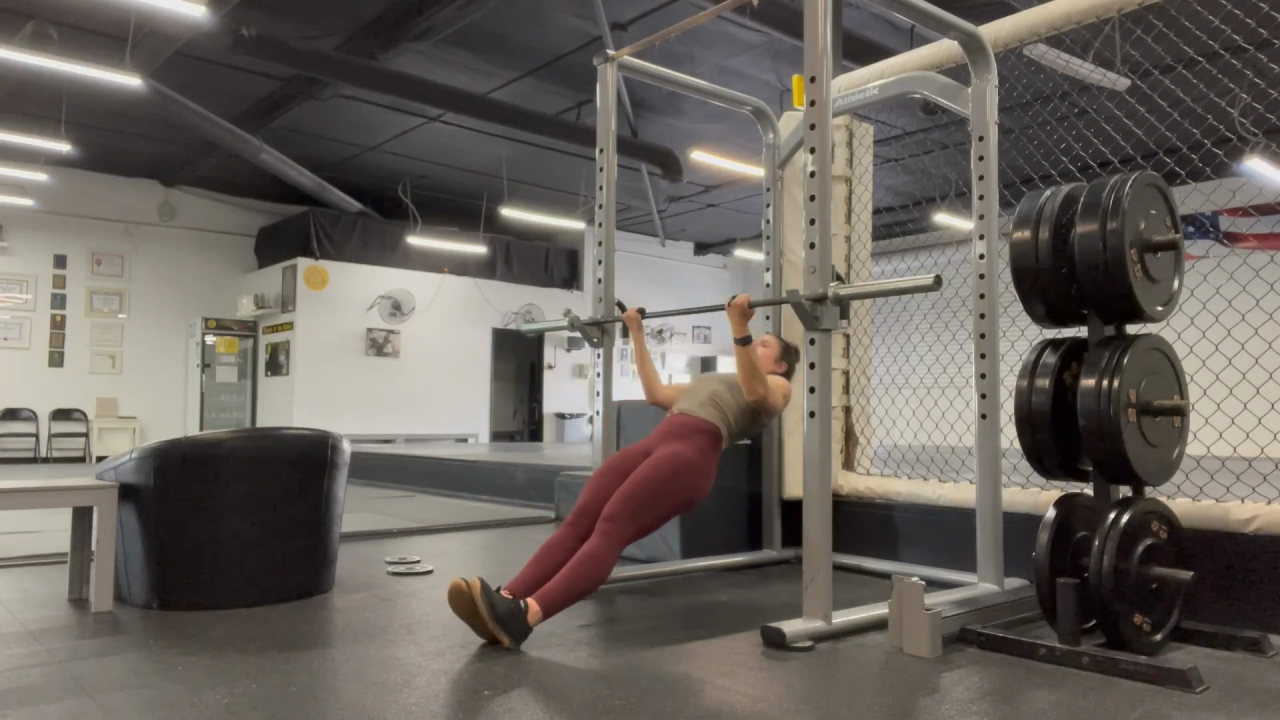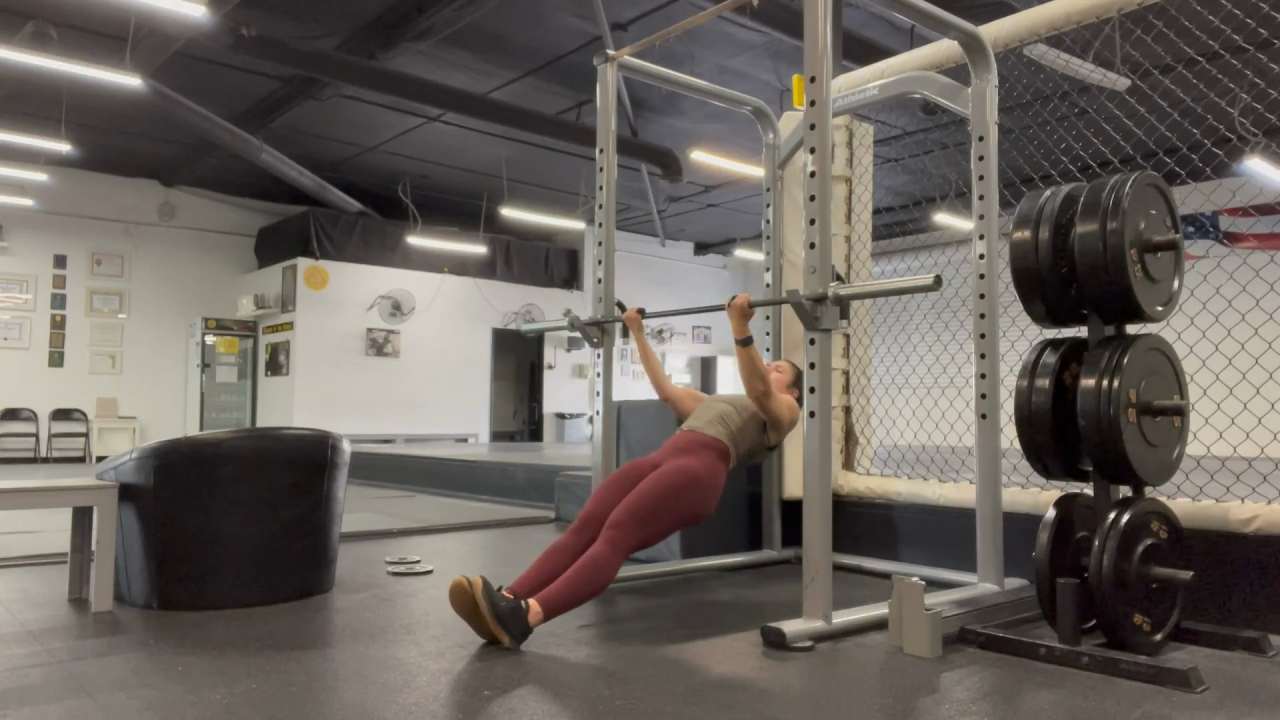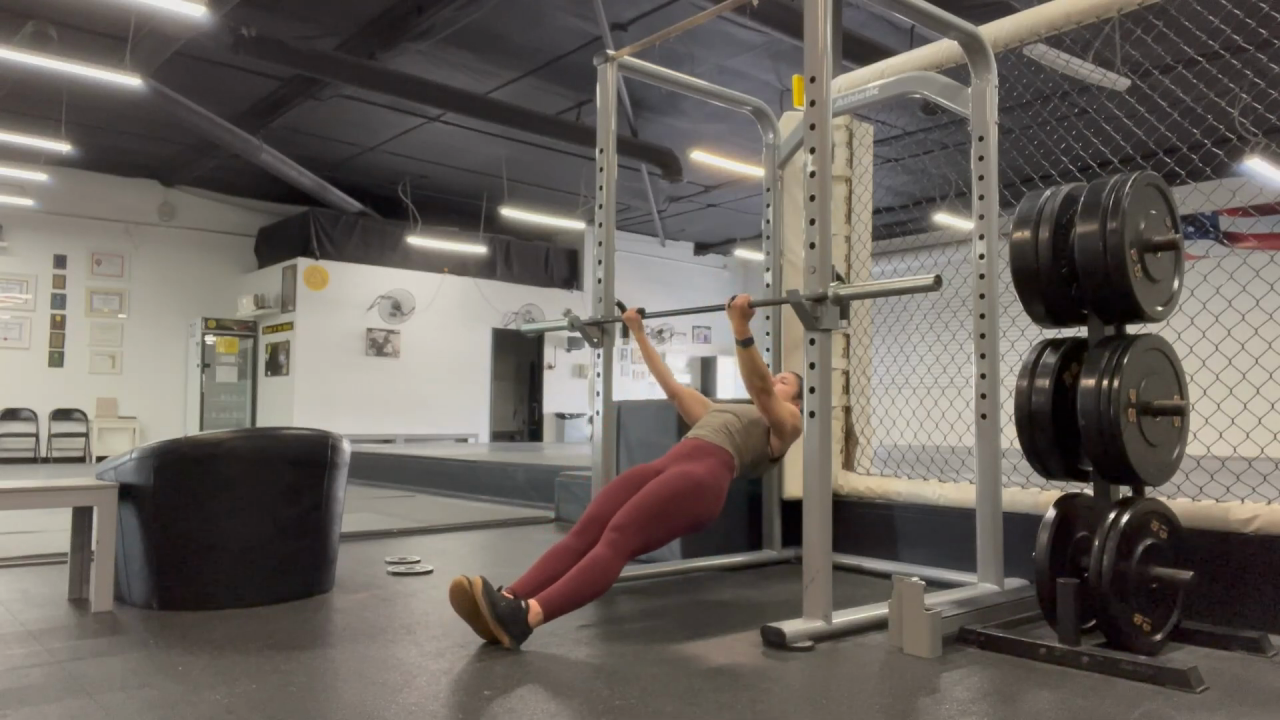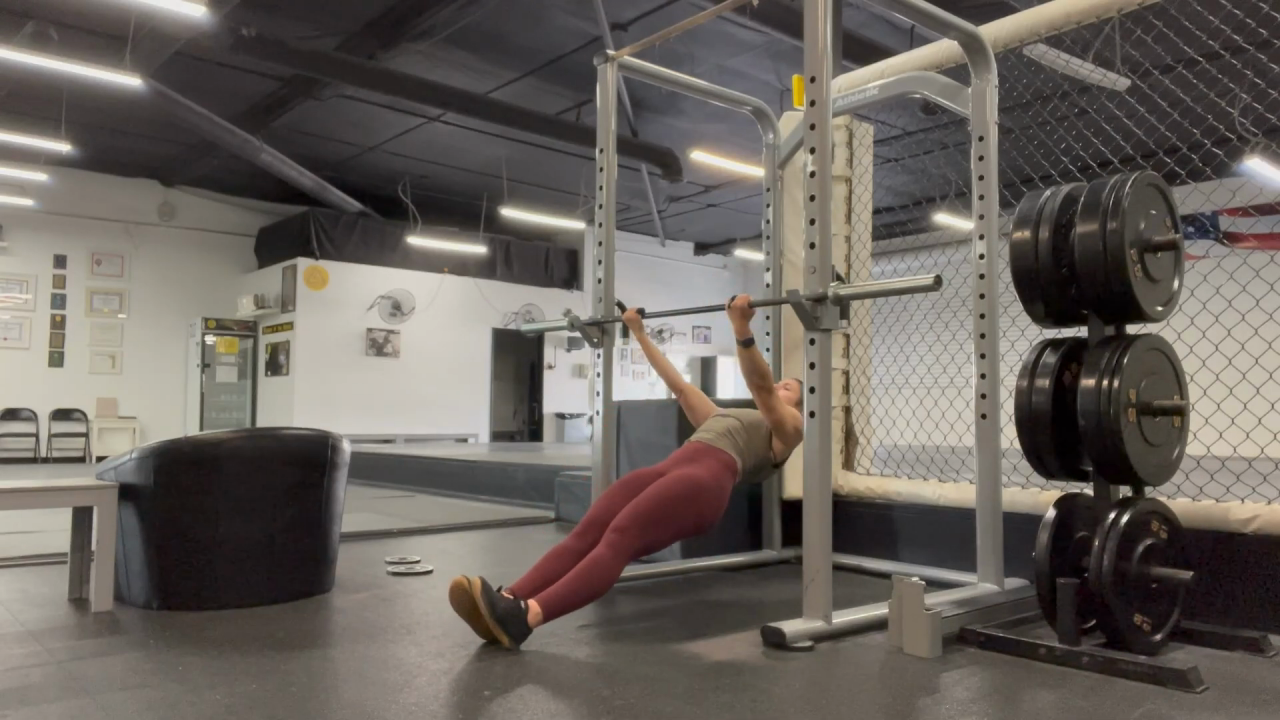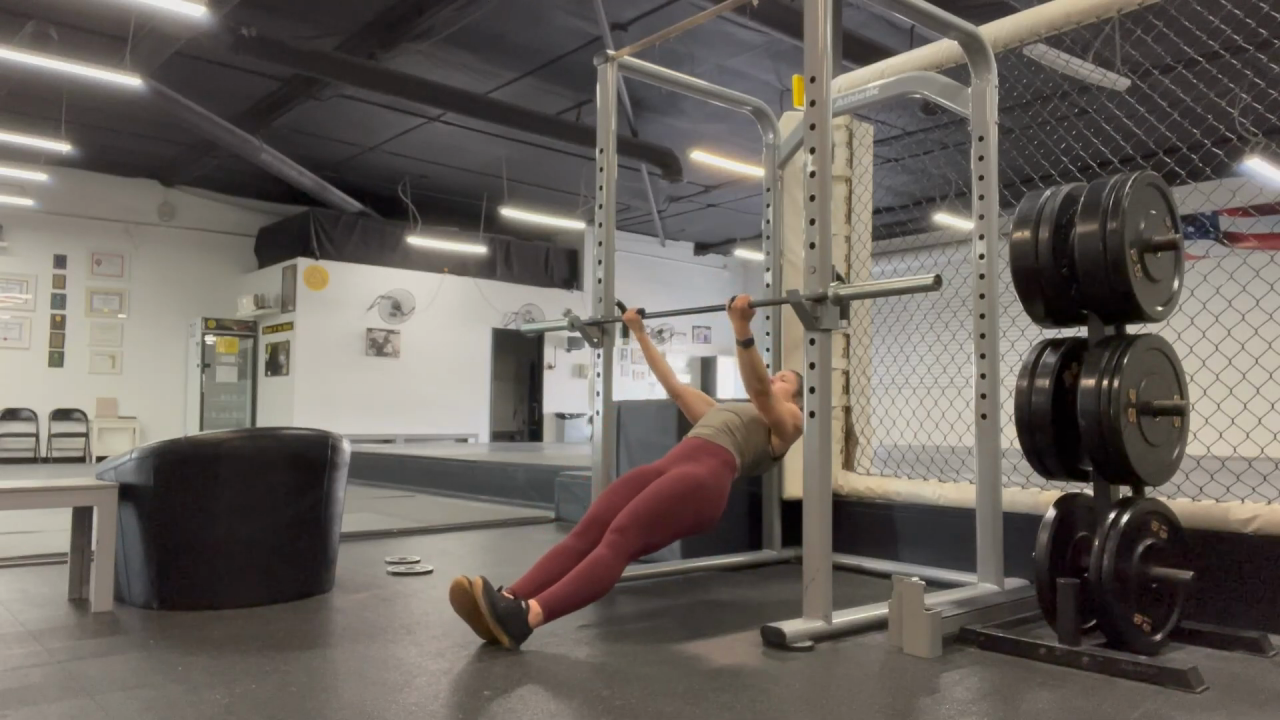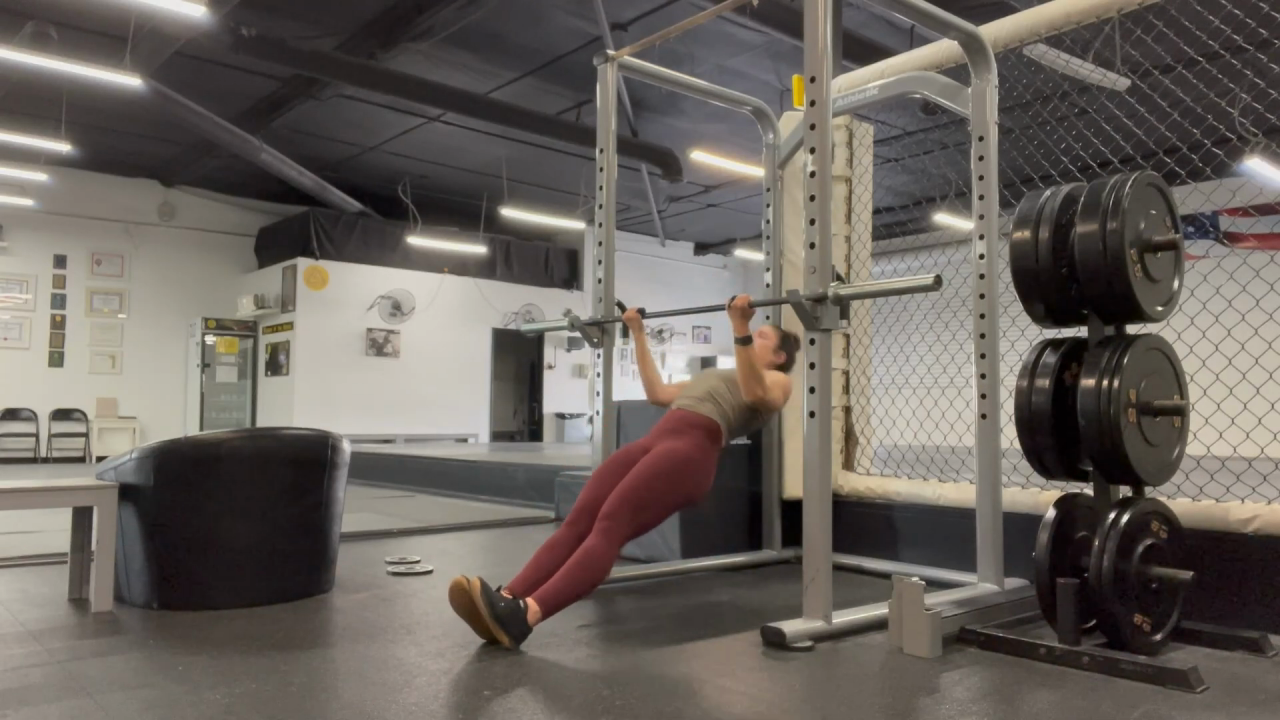
dt=0.2s
person 1, frame 1
left shoulder: (777, 389)
right shoulder: (711, 381)
left elbow: (756, 393)
right elbow: (655, 393)
left wrist: (741, 329)
right wrist: (638, 334)
left hip: (694, 452)
right hip: (653, 441)
left knee: (610, 528)
right knee: (577, 523)
left ankle: (523, 617)
right ankle: (506, 599)
person 1, frame 2
left shoulder: (783, 413)
right shoulder: (717, 402)
left elbow: (758, 390)
right elbow: (666, 390)
left wrist: (741, 330)
right wrist: (638, 334)
left hip: (701, 469)
right hip: (661, 457)
left knee: (615, 535)
right knee: (582, 530)
left ankle: (524, 617)
right ankle: (507, 601)
person 1, frame 3
left shoulder: (786, 423)
right shoulder: (721, 412)
left elbow: (760, 387)
right elbow: (673, 388)
left wrist: (742, 329)
right wrist: (639, 334)
left hip: (704, 476)
right hip: (665, 464)
left knee: (617, 538)
right knee: (584, 533)
left ankle: (524, 618)
right ankle: (507, 602)
person 1, frame 4
left shoulder: (788, 428)
right shoulder: (722, 419)
left elbow: (761, 386)
right elbow: (680, 386)
left wrist: (743, 329)
right wrist: (640, 333)
left hip: (706, 480)
right hip: (668, 469)
left knee: (618, 540)
right knee: (585, 534)
left ankle: (523, 618)
right ankle: (507, 602)
person 1, frame 5
left shoulder: (788, 421)
right shoulder: (723, 410)
left elbow: (760, 392)
right elbow: (675, 386)
left wrist: (743, 331)
right wrist: (640, 334)
left hip: (704, 476)
right hip: (668, 464)
left knee: (618, 540)
right knee: (585, 533)
left ankle: (523, 618)
right ankle: (507, 602)
person 1, frame 6
left shoulder: (777, 381)
right shoulder: (714, 375)
left elbow: (754, 394)
right elbow: (657, 394)
left wrist: (741, 329)
right wrist: (639, 335)
left hip: (691, 450)
right hip: (653, 439)
left knee: (609, 526)
right knee: (577, 523)
left ankle: (523, 616)
right ankle: (506, 600)
